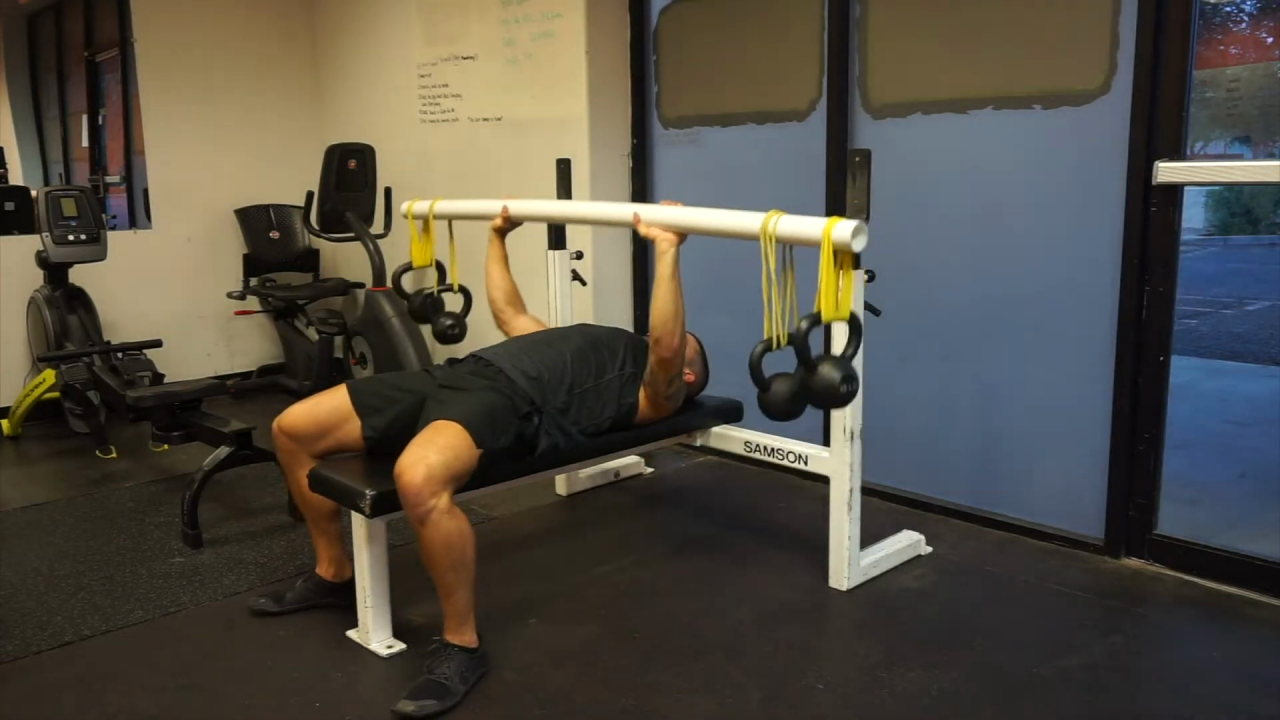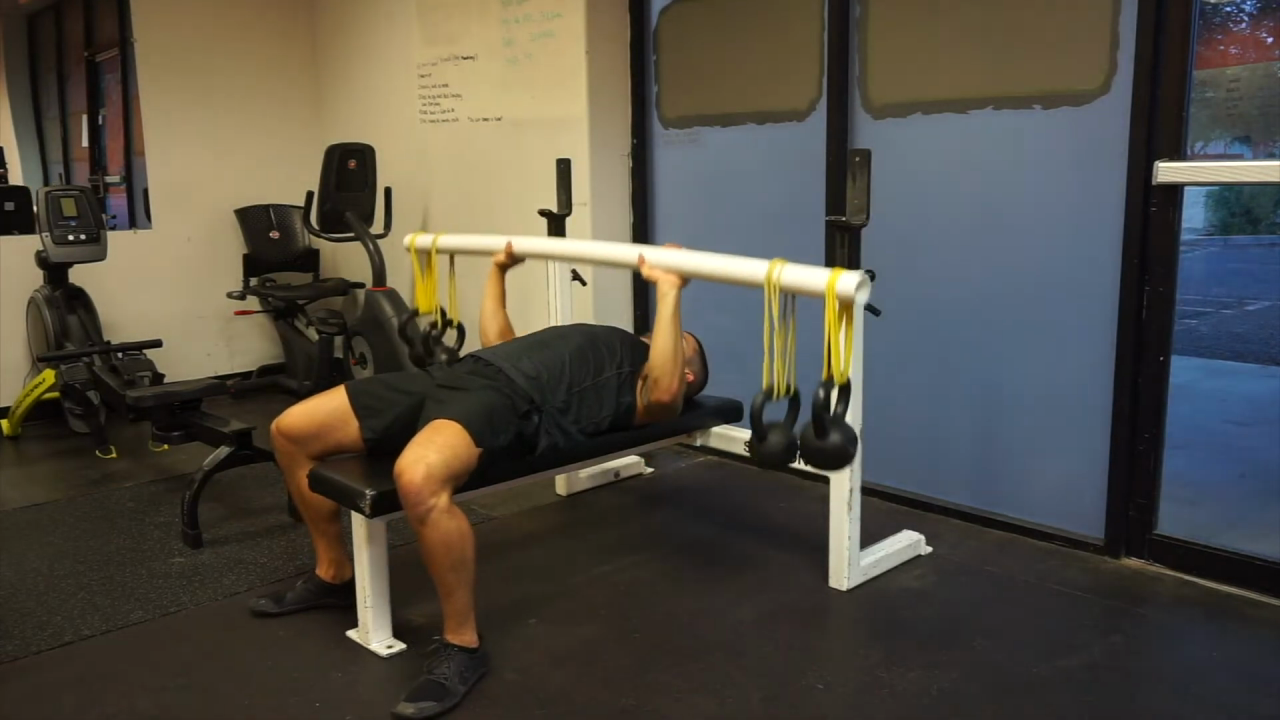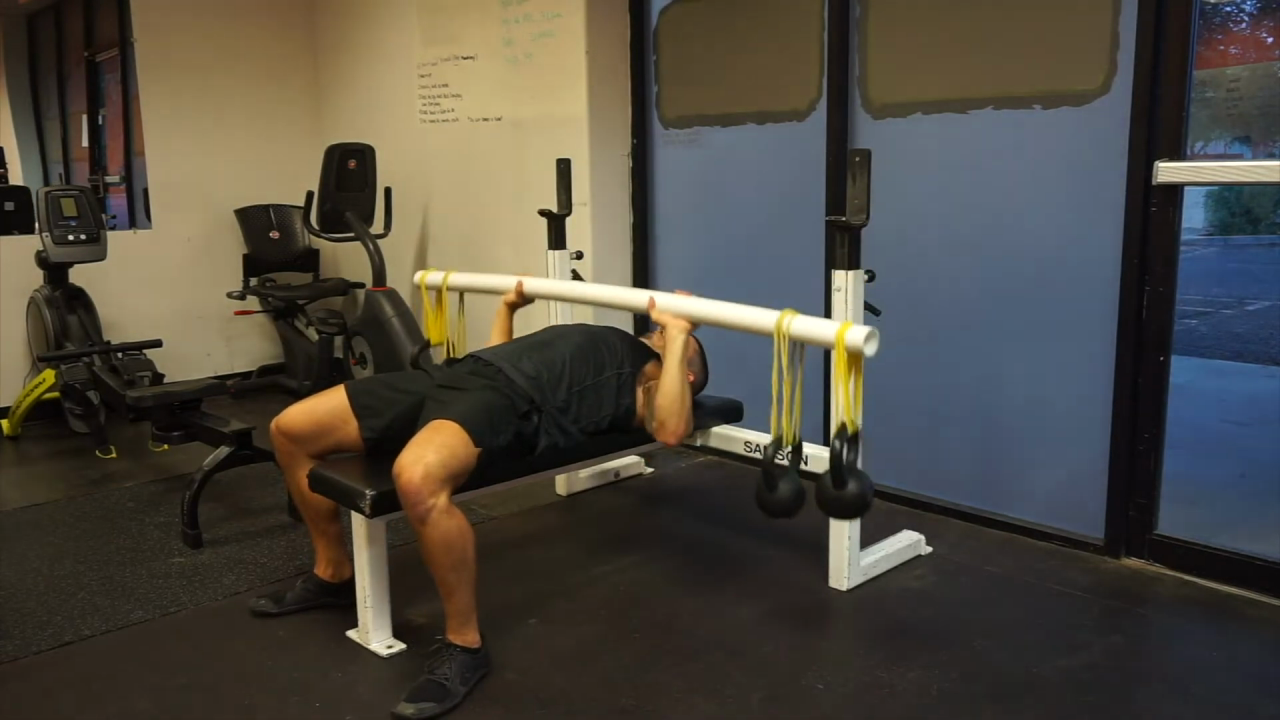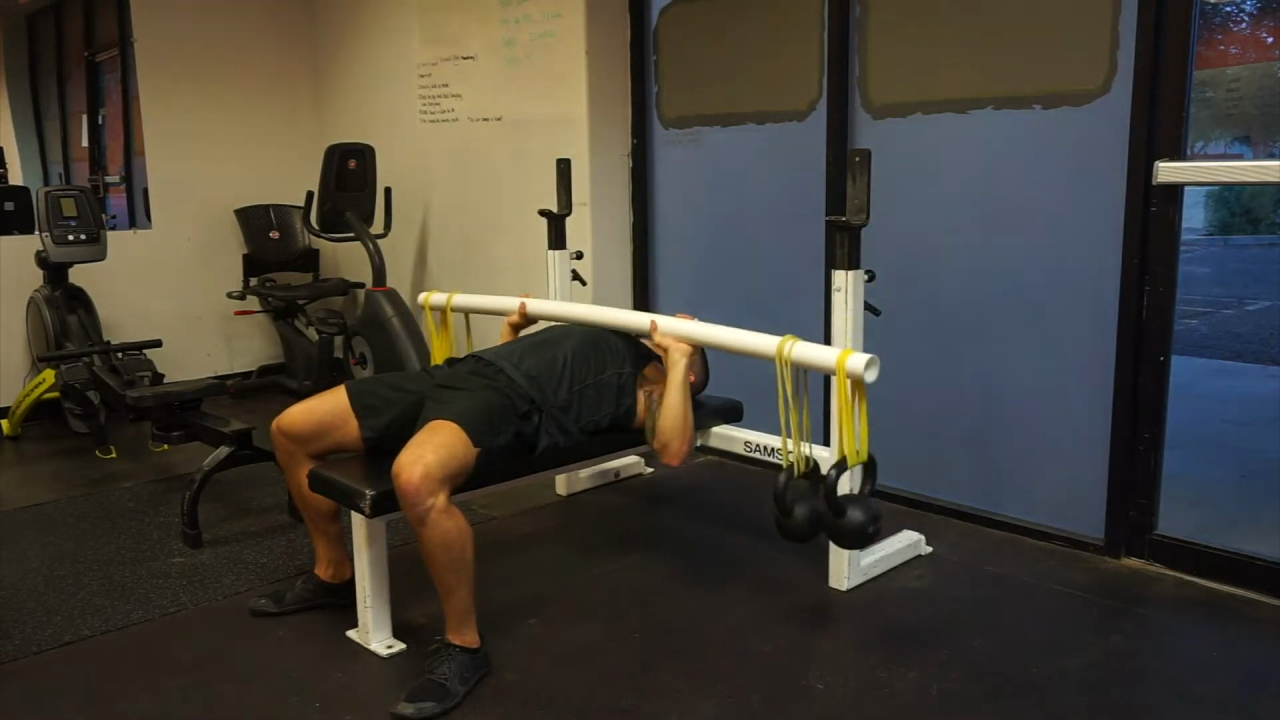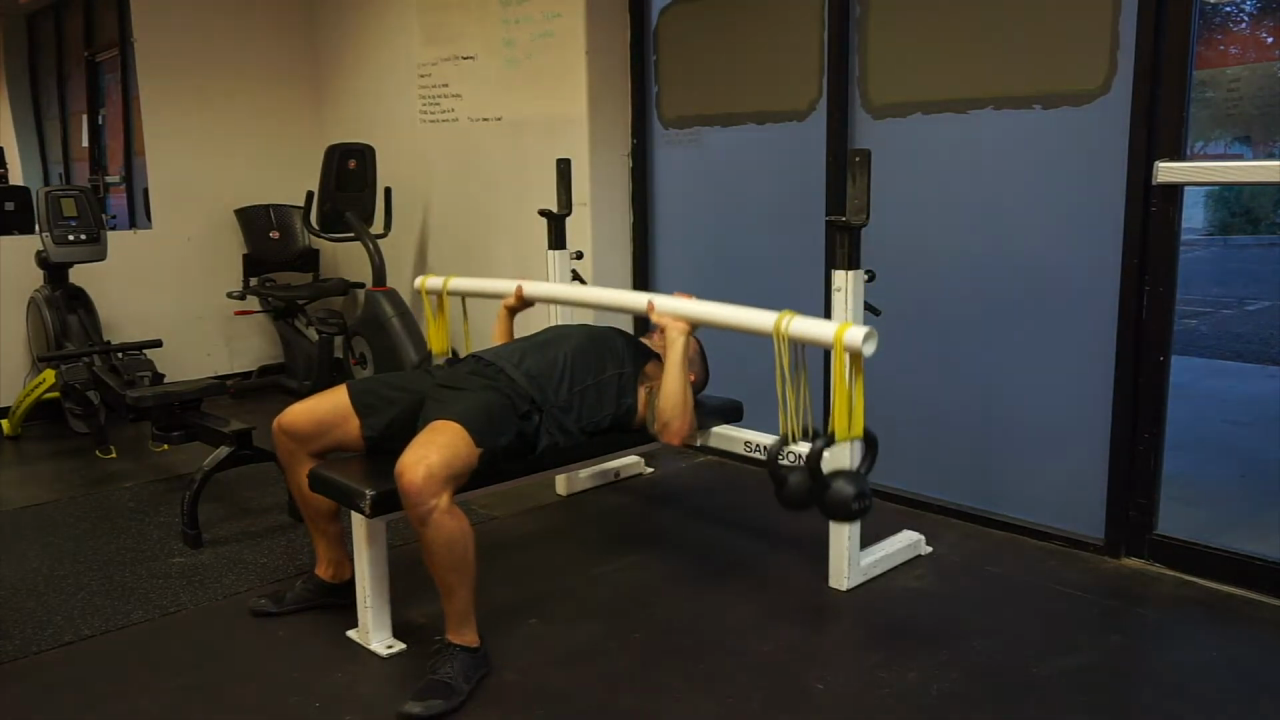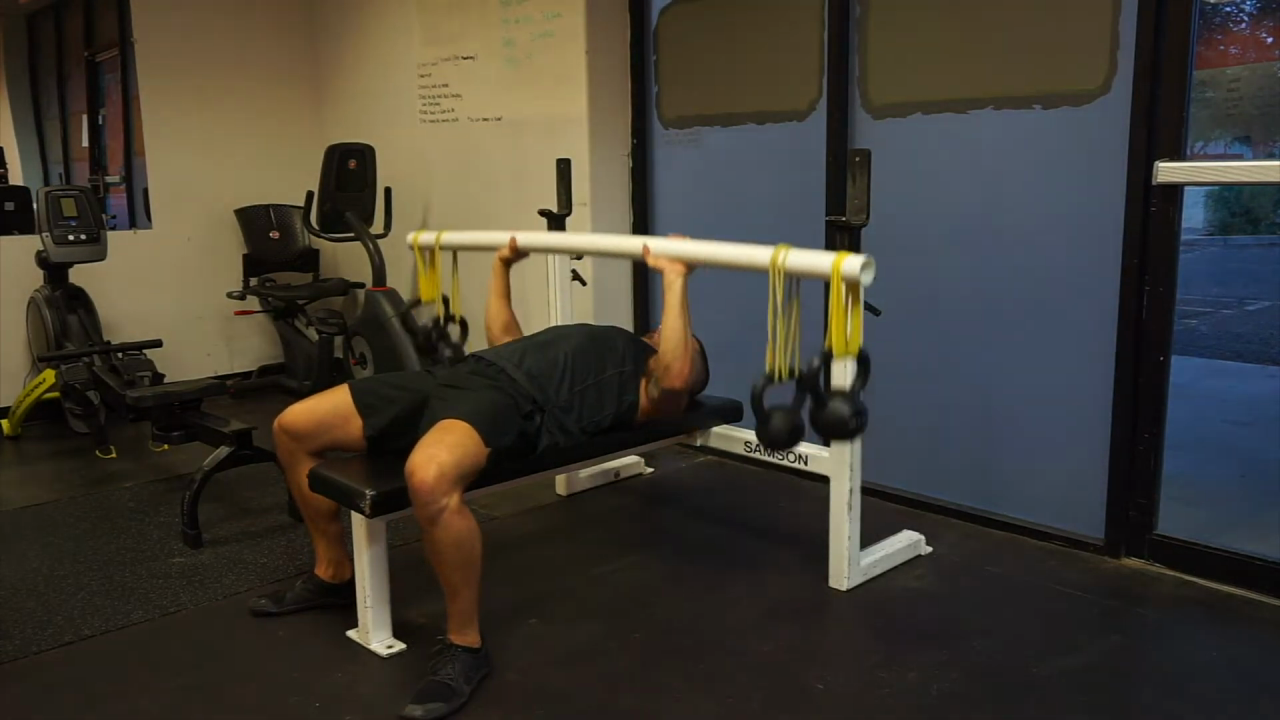
dt=0.3s
person 1, frame 1
left shoulder: (658, 391)
right shoulder: (592, 354)
left elbow: (666, 350)
right elbow: (509, 316)
left wrist: (666, 250)
right wrist: (498, 236)
left hip: (512, 399)
left knee: (420, 480)
right knee: (291, 429)
left ankle: (461, 647)
right ankle: (334, 574)
person 1, frame 2
left shoulder: (650, 393)
right shoulder: (596, 355)
left elbow: (663, 390)
right elbow: (497, 343)
left wrist: (668, 291)
right wrist: (499, 270)
left hip: (511, 398)
left knee: (420, 479)
right knee: (291, 430)
left ankle: (462, 646)
right ankle: (334, 576)
person 1, frame 3
left shoulder: (652, 381)
right shoulder: (601, 350)
left elbow: (671, 431)
left wrist: (679, 336)
right wrist: (508, 308)
left hip: (511, 399)
left knee: (420, 479)
right knee: (290, 429)
left ankle: (464, 645)
right ankle: (334, 575)
person 1, frame 4
left shoulder: (656, 384)
right shoulder: (606, 352)
left elbow: (673, 451)
left wrist: (676, 356)
right wrist: (513, 329)
left knee: (418, 480)
right knee: (291, 430)
left ankle: (463, 646)
right ankle: (333, 575)
person 1, frame 5
left shoulder: (652, 382)
right shoulder: (604, 353)
left elbow: (675, 430)
left wrist: (679, 331)
right wrist: (508, 311)
left hip: (512, 400)
left knee: (420, 478)
right knee: (292, 428)
left ankle: (463, 645)
right ankle: (334, 575)
person 1, frame 6
left shoulder: (651, 386)
right shoulder: (606, 355)
left elbow: (677, 380)
right elbow: (504, 340)
left wrist: (674, 280)
right wrist: (502, 266)
left hip: (513, 399)
left knee: (431, 479)
right knee: (293, 428)
left ankle: (465, 646)
right ankle: (334, 574)
